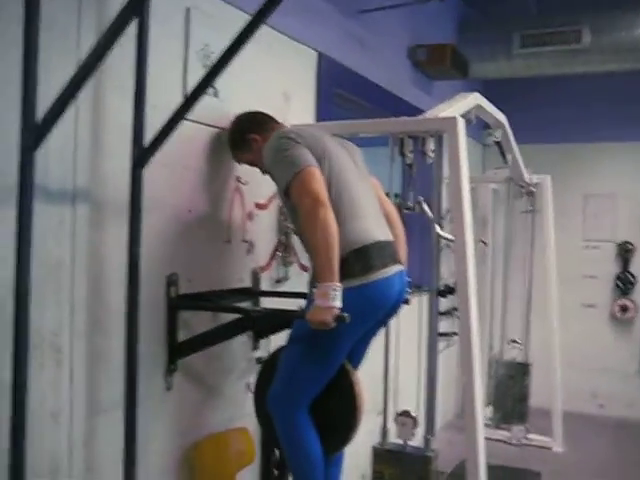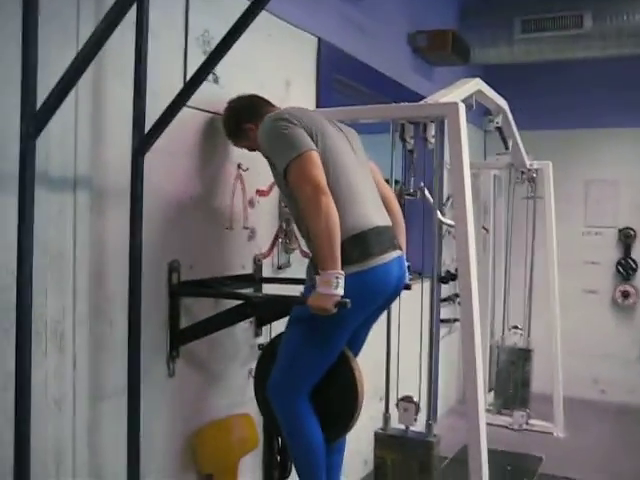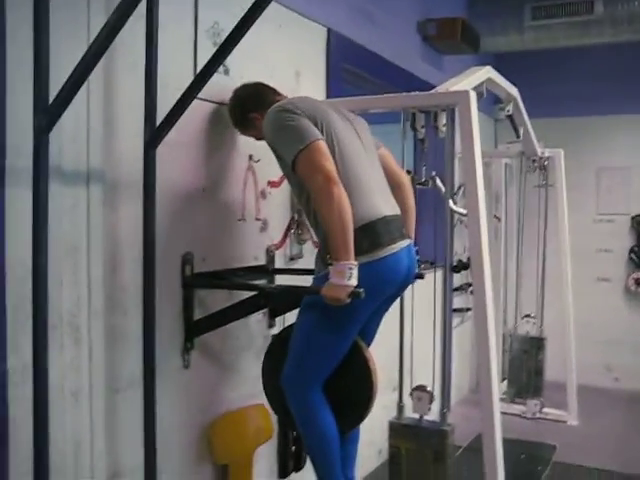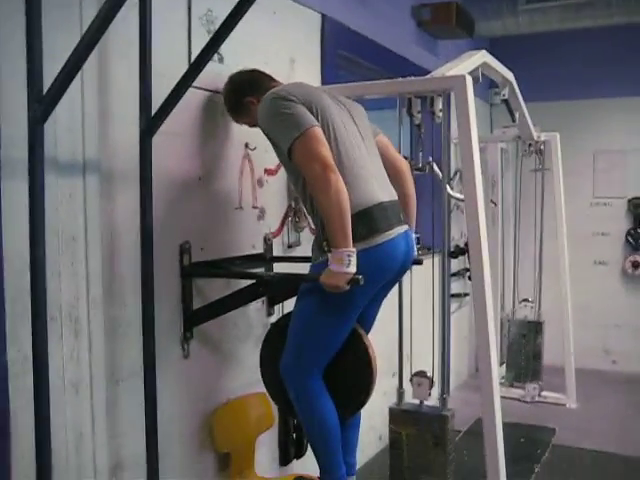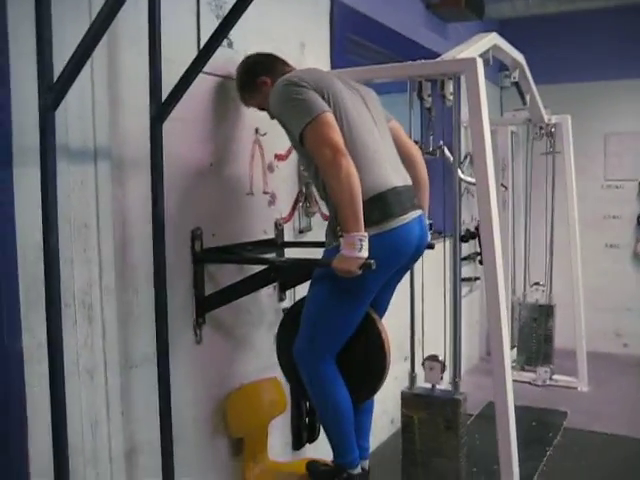
dt=0.2s
person 1, frame 1
left shoulder: (281, 143)
right shoulder: (338, 145)
left elbow: (317, 208)
right elbow: (389, 212)
left wrist: (326, 295)
left hip: (357, 283)
right hip: (390, 279)
left knee: (286, 402)
right knee: (325, 396)
person 1, frame 2
left shoulder: (276, 125)
right shoulder: (335, 128)
left elbow: (317, 195)
right elbow: (387, 195)
left wrist: (329, 281)
left hip: (356, 270)
right hip: (388, 264)
left knee: (287, 390)
right knee: (324, 384)
person 1, frame 3
left shoulder: (280, 116)
right shoulder: (344, 116)
left elbow: (328, 185)
right elbow: (401, 181)
left wrist: (343, 271)
left hip: (366, 262)
right hip: (400, 254)
left knee: (300, 381)
right knee: (338, 374)
person 1, frame 4
left shoulder: (276, 102)
right shoulder: (341, 102)
left elbow: (325, 173)
right elbow: (400, 168)
left wrist: (342, 259)
right wrist: (408, 234)
left hip: (364, 247)
right hip: (396, 240)
left knee: (300, 370)
right knee: (338, 363)
person 1, frame 5
left shoulder: (288, 88)
right shoulder: (353, 88)
left elbow: (337, 158)
right elbow: (412, 154)
left wrist: (354, 243)
right wrist: (420, 219)
left hip: (377, 231)
right hip: (410, 224)
left knee: (313, 354)
right knee: (352, 346)
